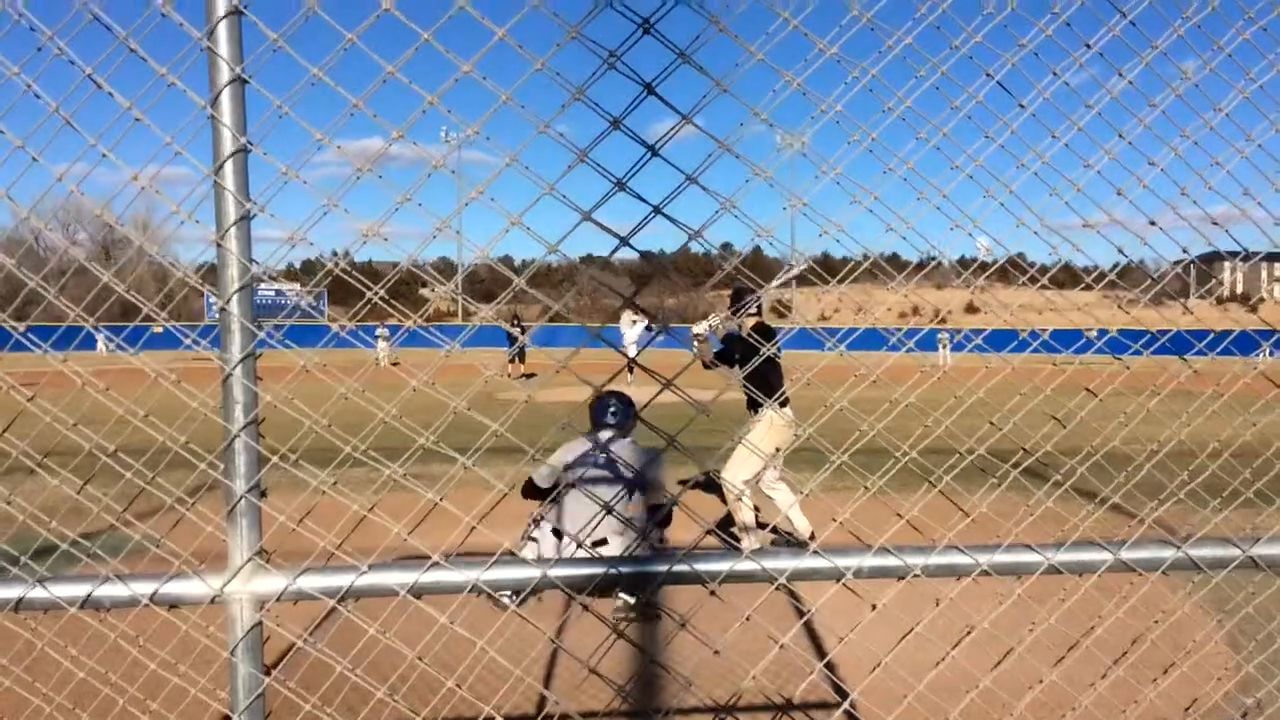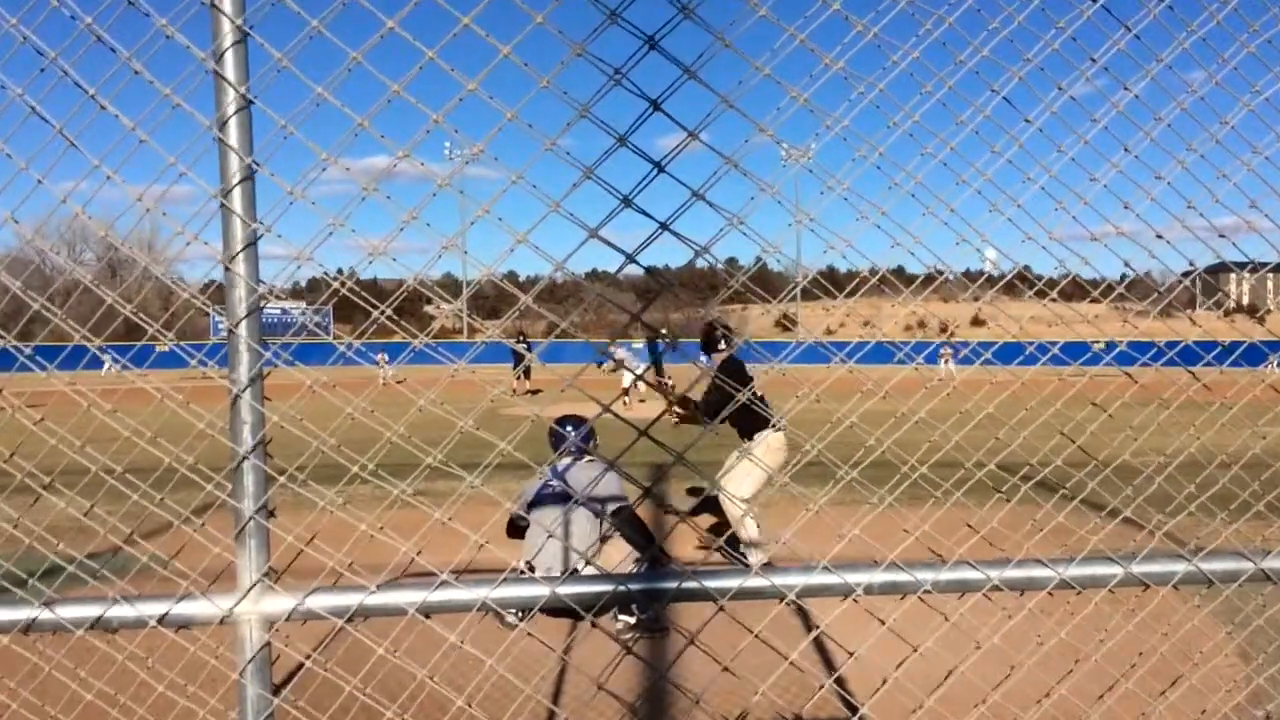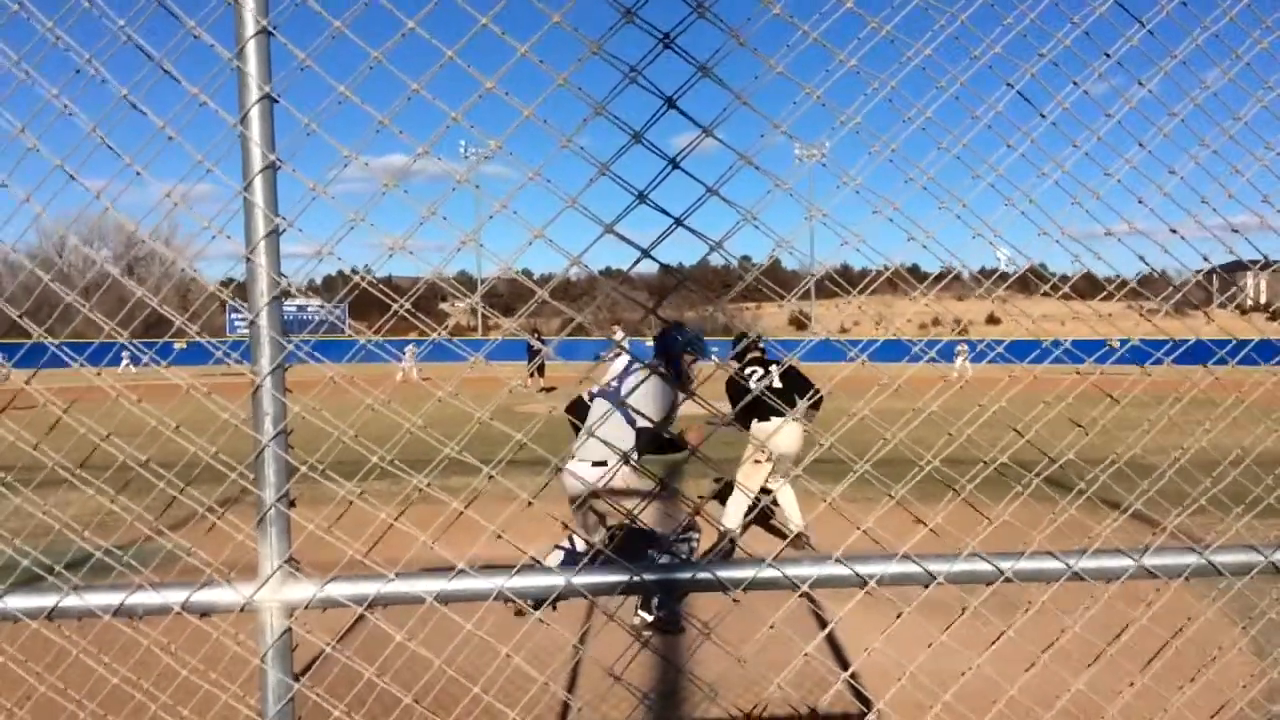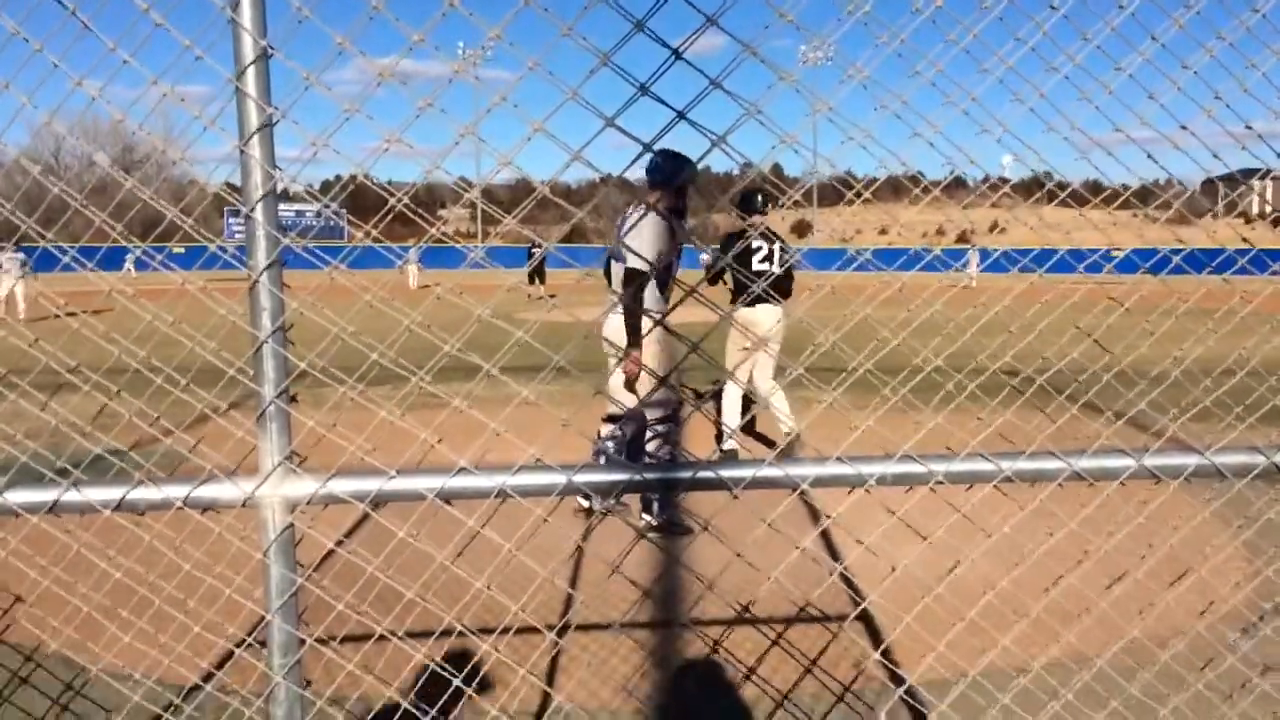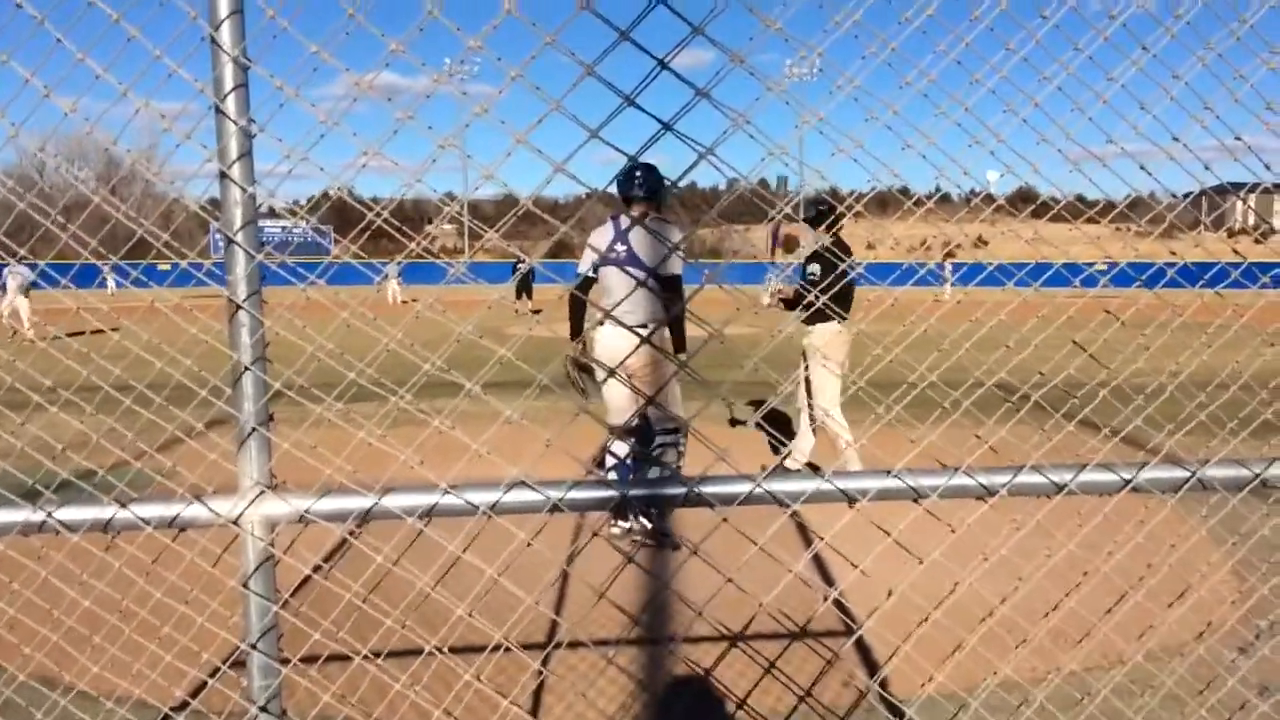
dt=1s
person 1, frame 1
left shoulder: (574, 447)
right shoulder: (643, 456)
left elbow: (530, 491)
right elbow: (661, 518)
left hip: (559, 552)
right hip: (607, 555)
left knee: (546, 514)
right knee: (652, 531)
left ankle: (512, 591)
right ankle: (628, 596)
person 1, frame 2
left shoulder: (541, 479)
right shoulder: (601, 472)
left elbow: (514, 529)
right elbow: (627, 522)
right wrist: (665, 560)
right knee: (640, 542)
left ankle: (516, 607)
right ankle: (632, 617)
person 1, frame 3
left shoulder: (629, 372)
right shoulder: (659, 383)
right elbow: (646, 442)
right wrist: (685, 441)
left hip: (575, 472)
right hip: (604, 476)
left knee: (588, 534)
right knee: (682, 528)
right ankle: (656, 613)
person 1, frame 4
left shoulder: (636, 214)
right shoulder: (655, 222)
left elbow: (612, 271)
right elbow: (632, 286)
right wrist: (635, 348)
left hip: (626, 326)
right hip: (640, 330)
left knee: (623, 413)
right knee: (663, 416)
left ankle: (595, 493)
right ankle: (657, 509)
person 1, frame 5
left shoulder: (601, 234)
right shoulder: (666, 232)
left elbow: (578, 291)
right elbow: (672, 297)
left wrist: (576, 339)
right wrist: (680, 350)
left hip: (607, 340)
right hip: (648, 342)
left knee: (621, 430)
right knee: (669, 428)
left ankle: (622, 515)
right ankle: (649, 513)
person 2, frame 1
left shoulder: (764, 334)
right shoulder: (743, 340)
left elbow: (737, 350)
right elbow: (711, 361)
left wrist: (720, 331)
right wrist: (702, 339)
left hip: (773, 419)
right hip: (767, 418)
left knee: (732, 477)
right knee: (769, 479)
left ankle: (751, 544)
right ankle: (803, 533)
person 2, frame 2
left shoulder: (727, 370)
right shoulder: (732, 367)
left elbow: (706, 414)
right elbow: (717, 410)
left wrist: (680, 404)
right wrist: (686, 411)
left hip: (767, 443)
right hip: (757, 441)
left knee: (731, 494)
right knee: (724, 484)
left ankle: (758, 558)
right ankle: (740, 537)
person 2, frame 3
left shoulder: (735, 379)
right shoulder: (784, 367)
left elbow: (742, 418)
right elbow: (815, 397)
left wrist: (738, 421)
right wrist: (802, 421)
left hip: (764, 432)
right hip: (793, 432)
left knee: (742, 492)
right knee: (779, 480)
left ankle: (728, 534)
right ankle: (798, 532)
person 2, frame 4
left shoulder: (733, 240)
right shoulder: (780, 243)
left elbow: (712, 278)
right elbow: (787, 289)
left wrist: (709, 263)
left hip: (746, 314)
right hip: (774, 315)
left knee: (735, 383)
right knee: (764, 379)
left ankle: (729, 445)
right ankle: (789, 429)
person 2, frame 5
left shoulder: (837, 253)
right shoulder: (817, 253)
left elbow: (826, 296)
left wrist: (791, 294)
right wrist: (784, 298)
left hip: (828, 333)
right hip: (815, 333)
left knee: (826, 408)
right knee: (808, 403)
left ankle: (852, 469)
right ankle: (794, 462)
